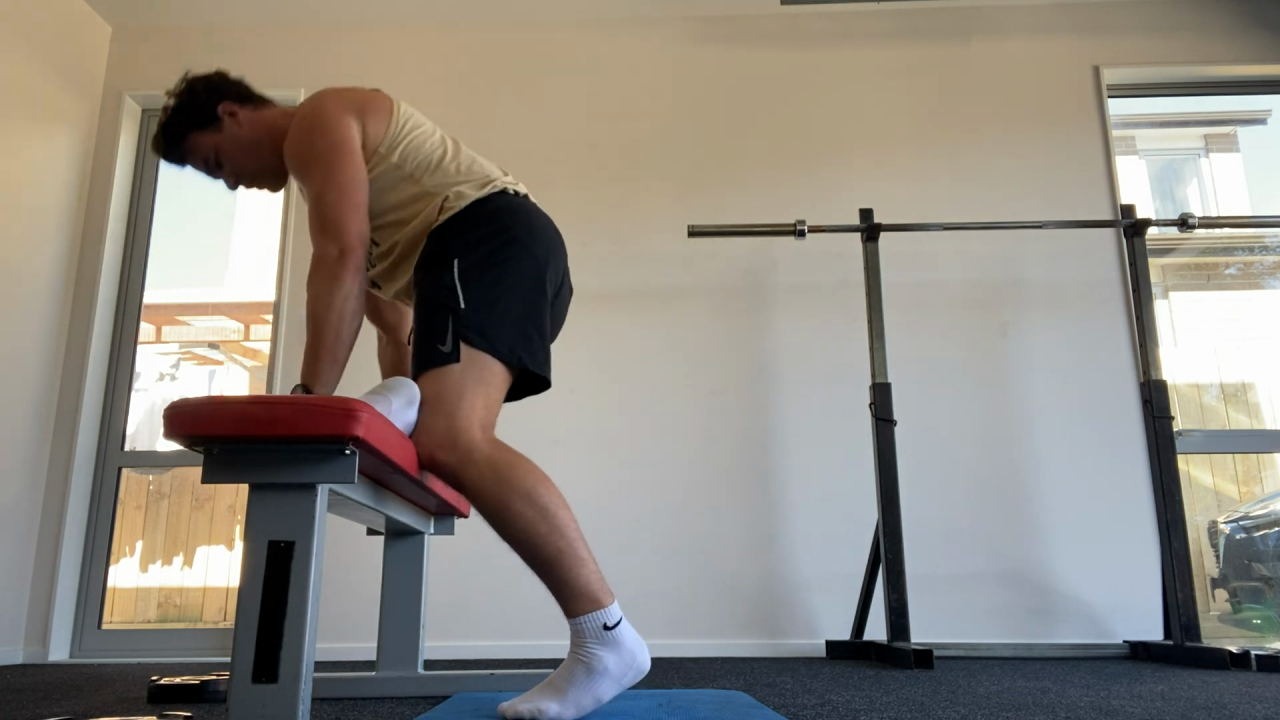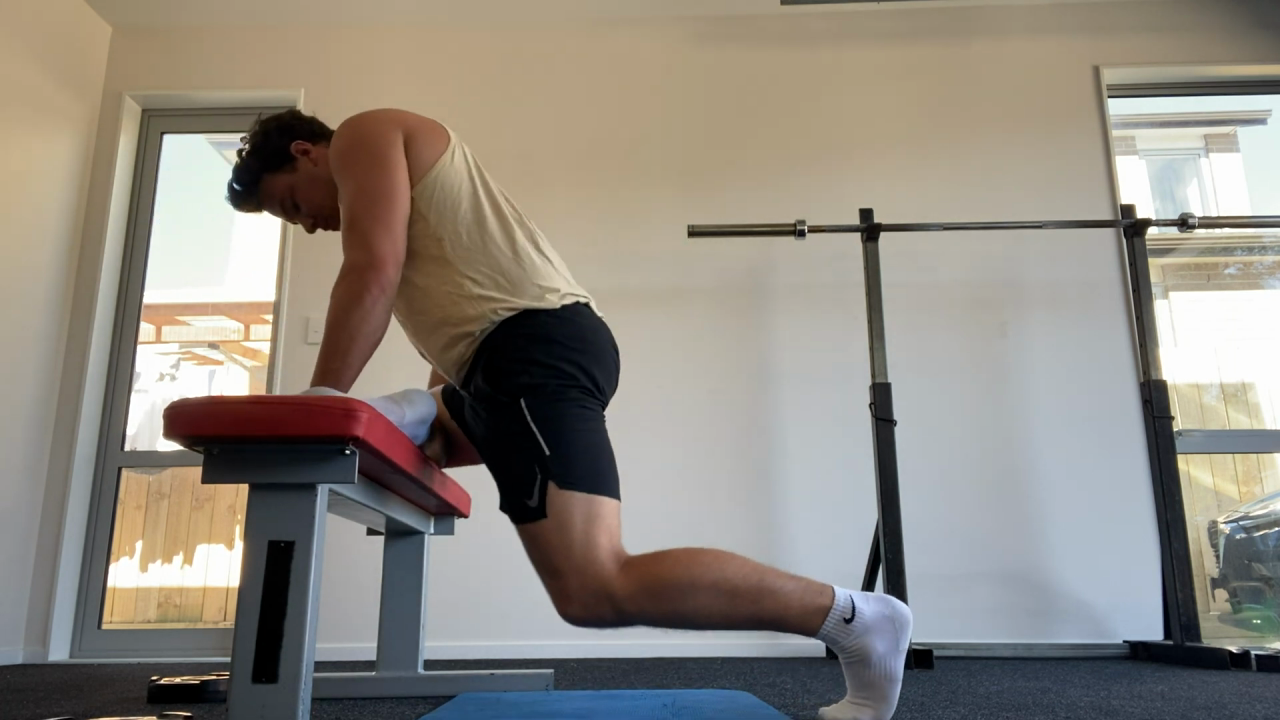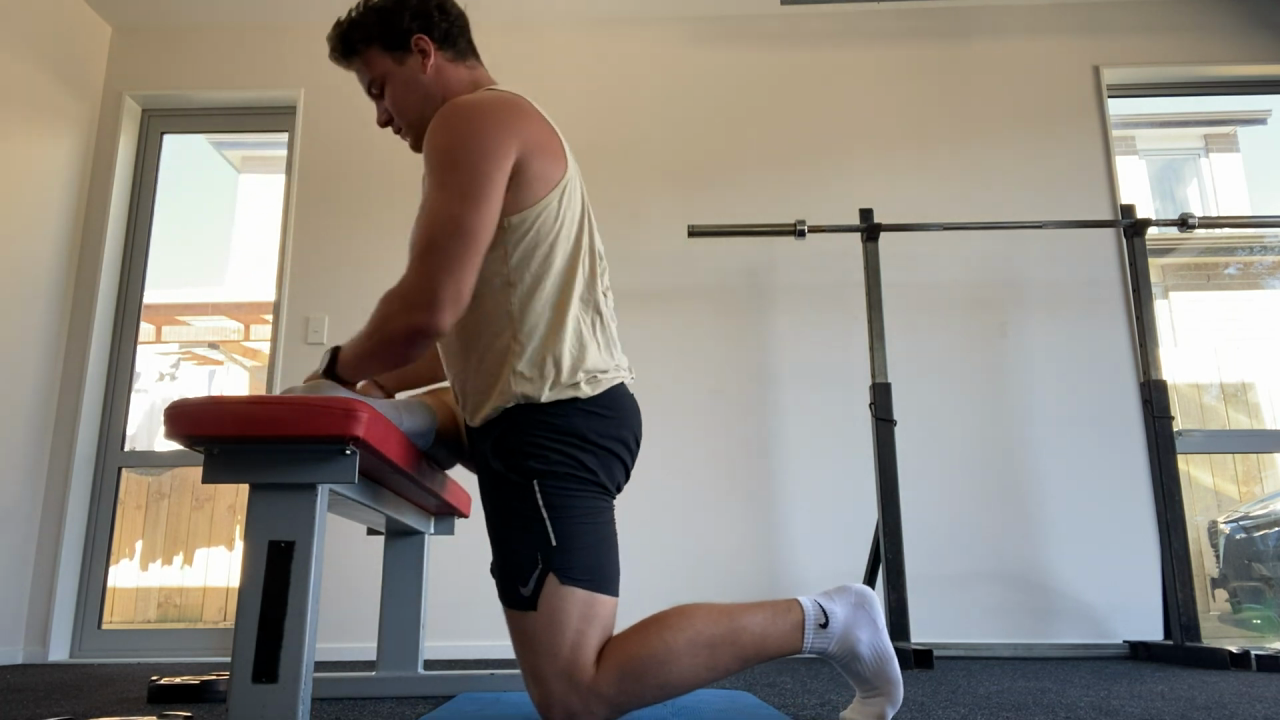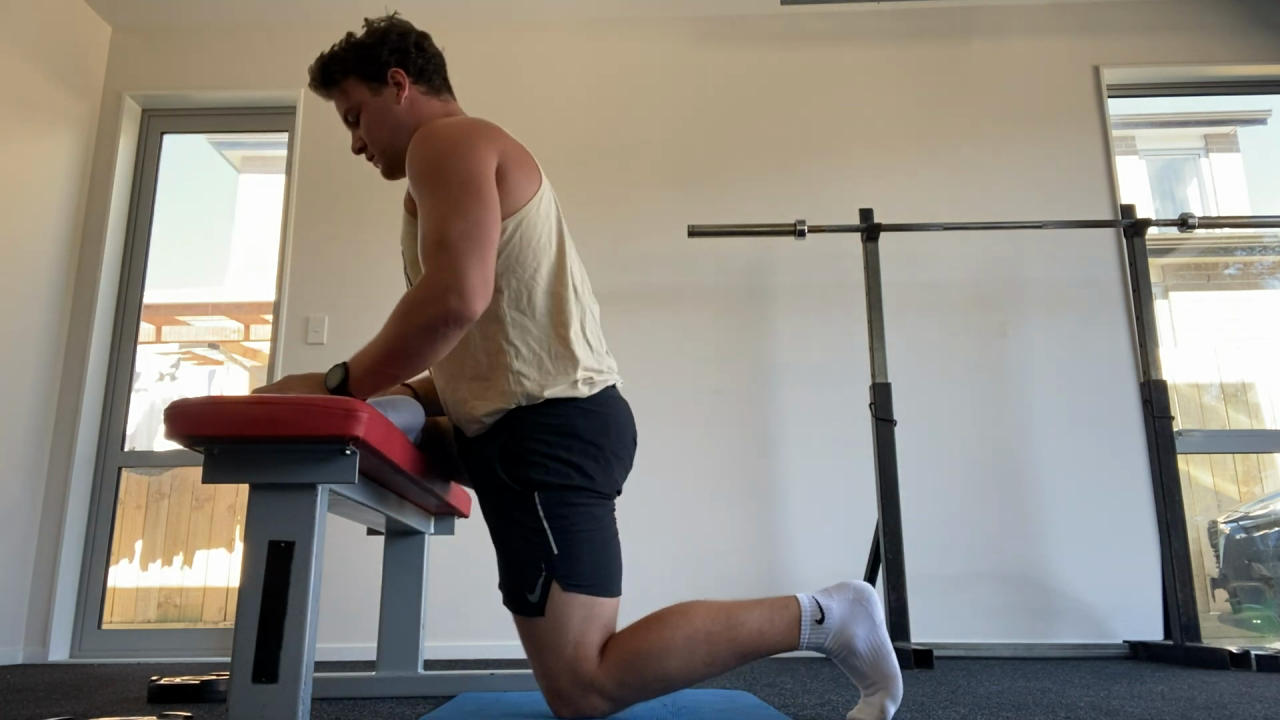
dt=1s
person 1, frame 1
left shoulder: (316, 120)
right shoulder: (330, 174)
left elbow: (341, 252)
right elbow: (393, 313)
left wrist: (311, 396)
left hip: (491, 237)
right hip: (522, 256)
left knee: (449, 439)
left ankle: (606, 640)
person 1, frame 2
left shoulder: (365, 135)
right shoulder: (402, 177)
left elbow: (372, 273)
right elbow: (458, 313)
left wrist: (320, 405)
right wrist: (418, 428)
left hip: (534, 348)
right hip: (513, 356)
left knee: (594, 589)
right knee: (418, 442)
left ankle: (854, 618)
person 1, frame 3
left shoulder: (472, 119)
right shoulder: (502, 127)
left elbow: (431, 309)
left wrist: (339, 374)
right wrist: (378, 377)
left hip: (551, 424)
right hip: (552, 412)
left ankle: (822, 621)
person 1, frame 4
left shoulder: (448, 141)
right shoulder: (480, 157)
left elbow: (456, 299)
left wrist: (341, 385)
right wrist: (392, 396)
left hip: (548, 429)
right hip: (549, 423)
left ankle: (819, 616)
